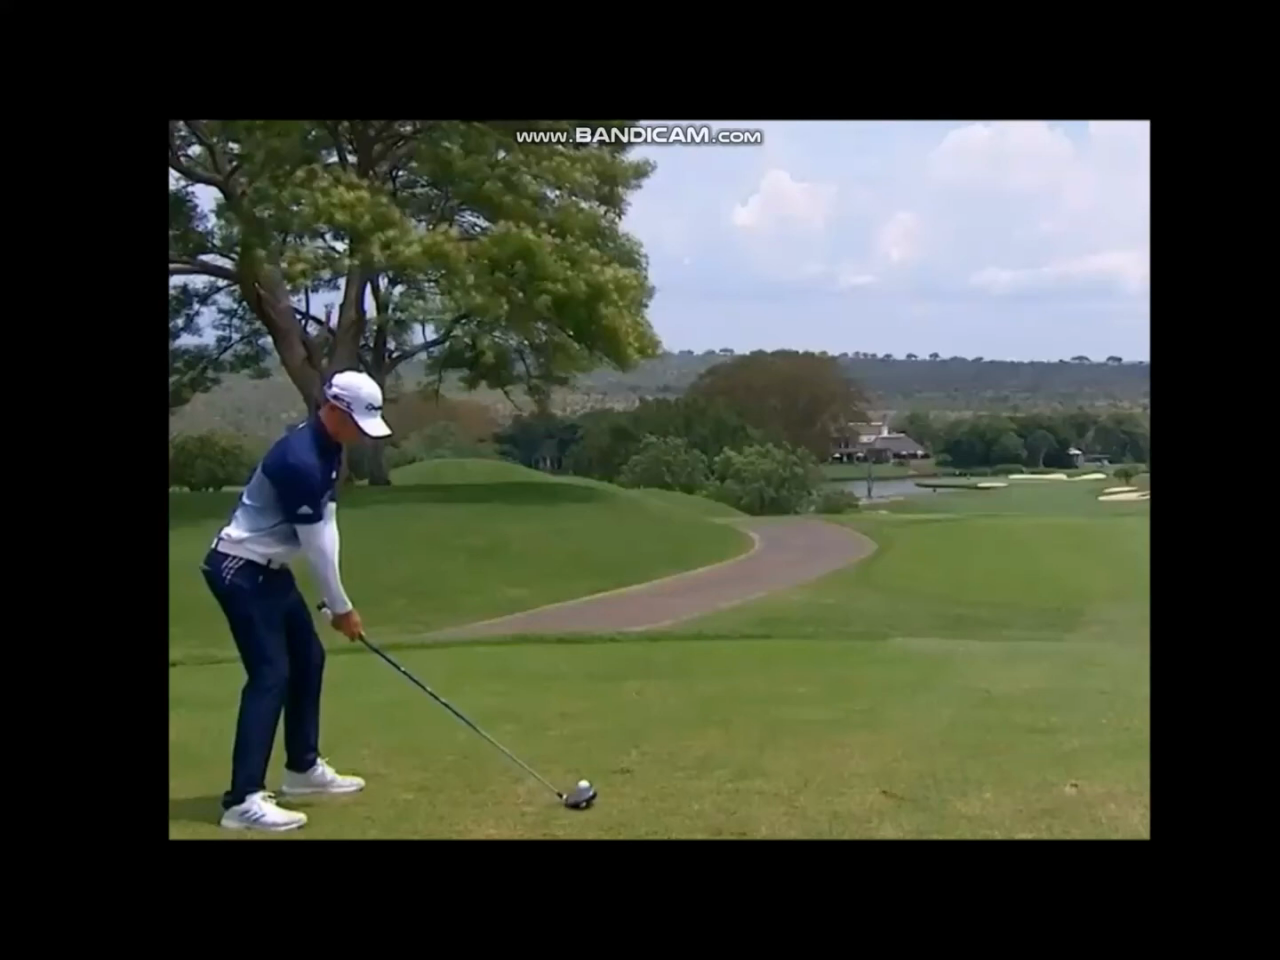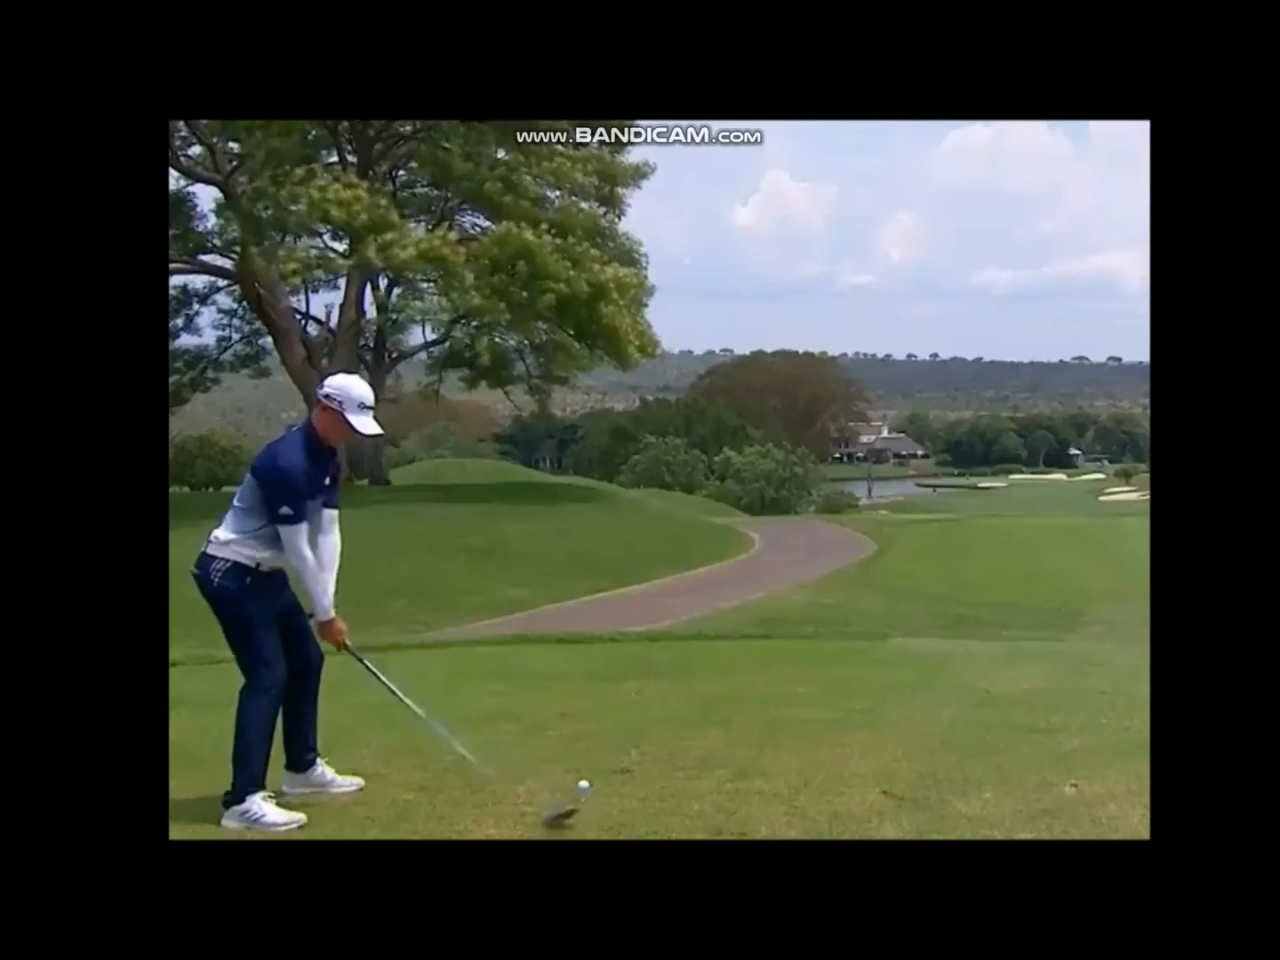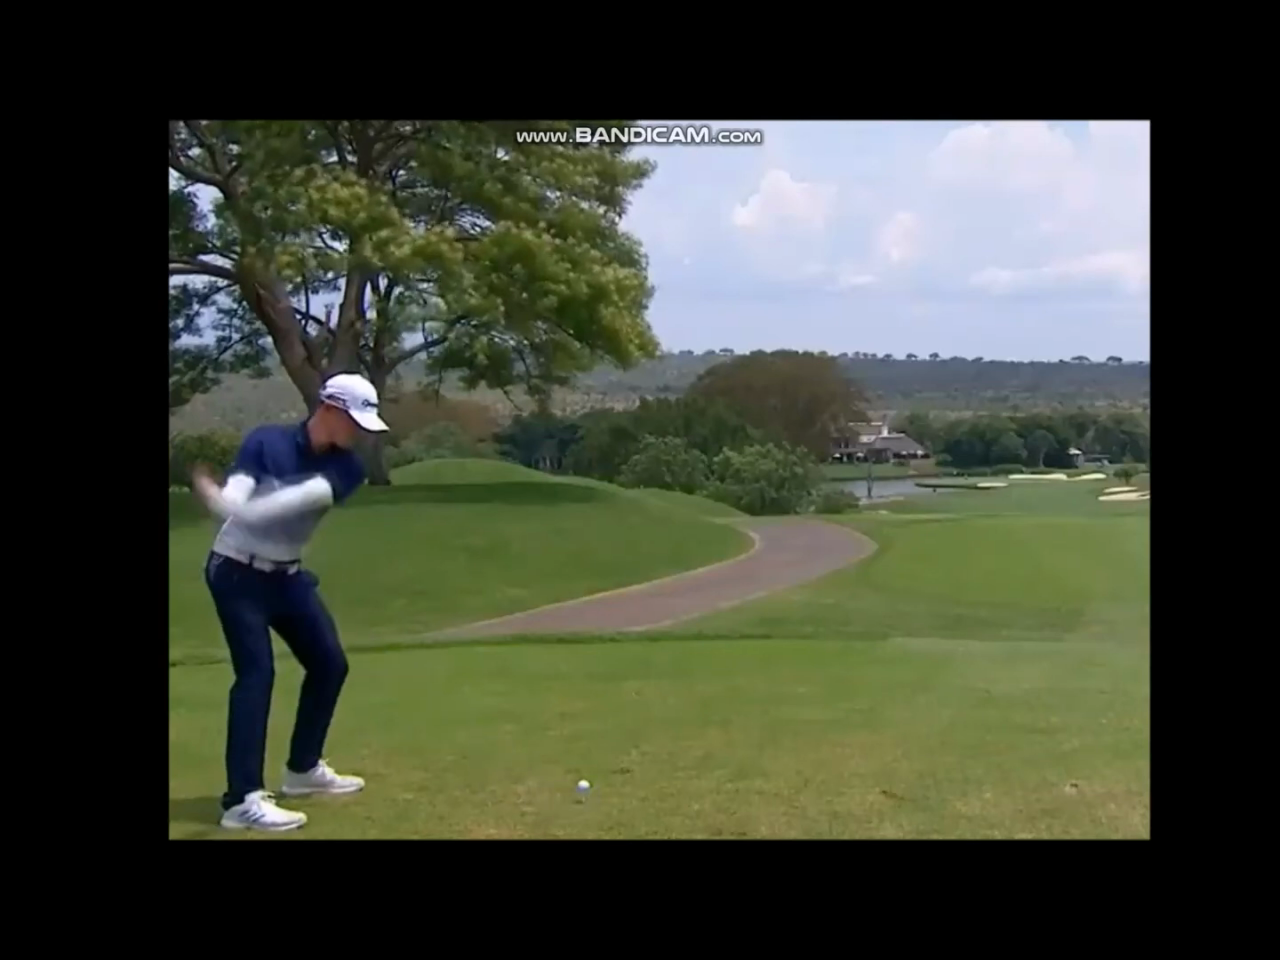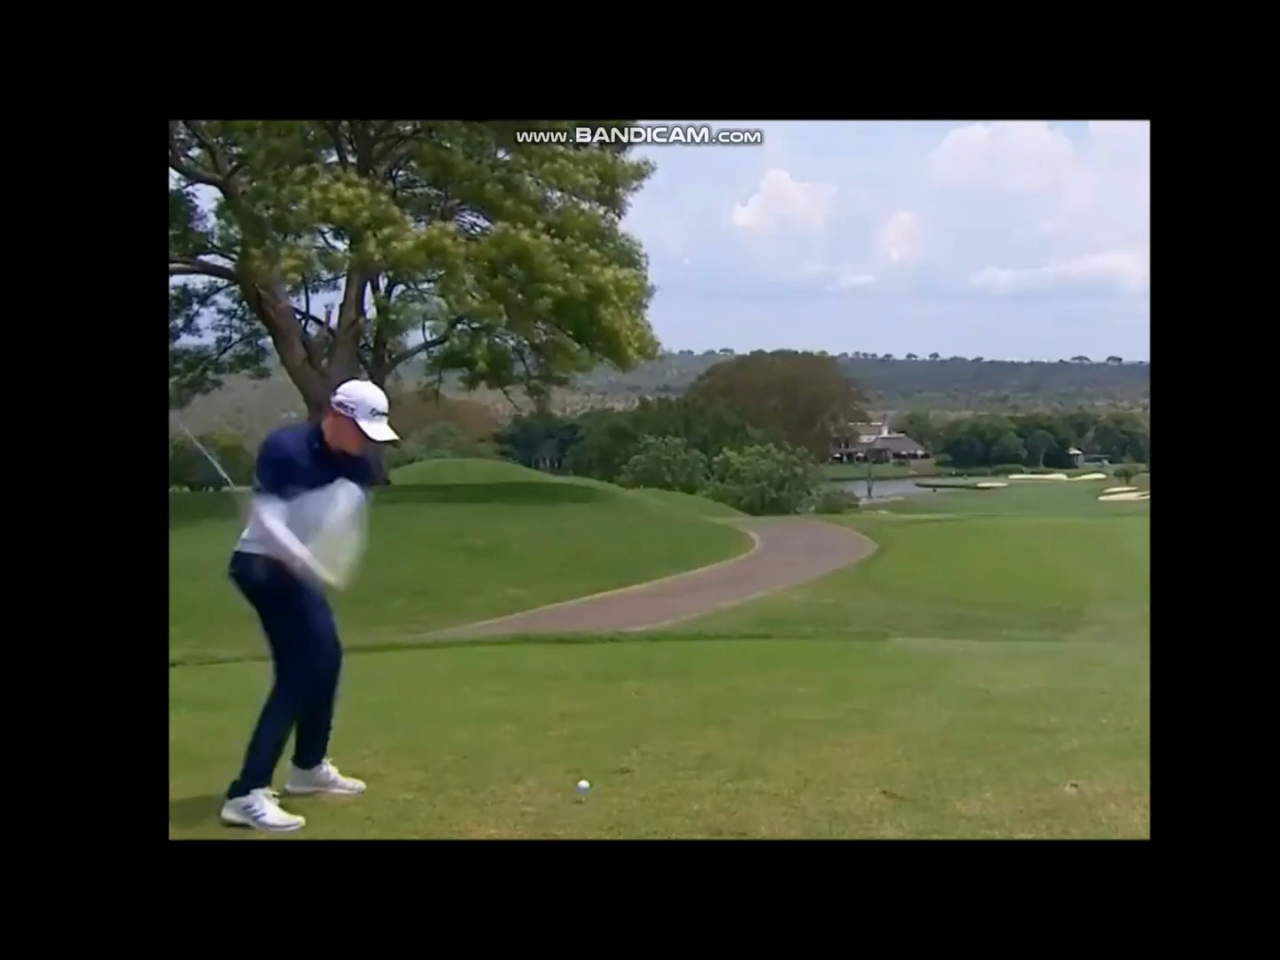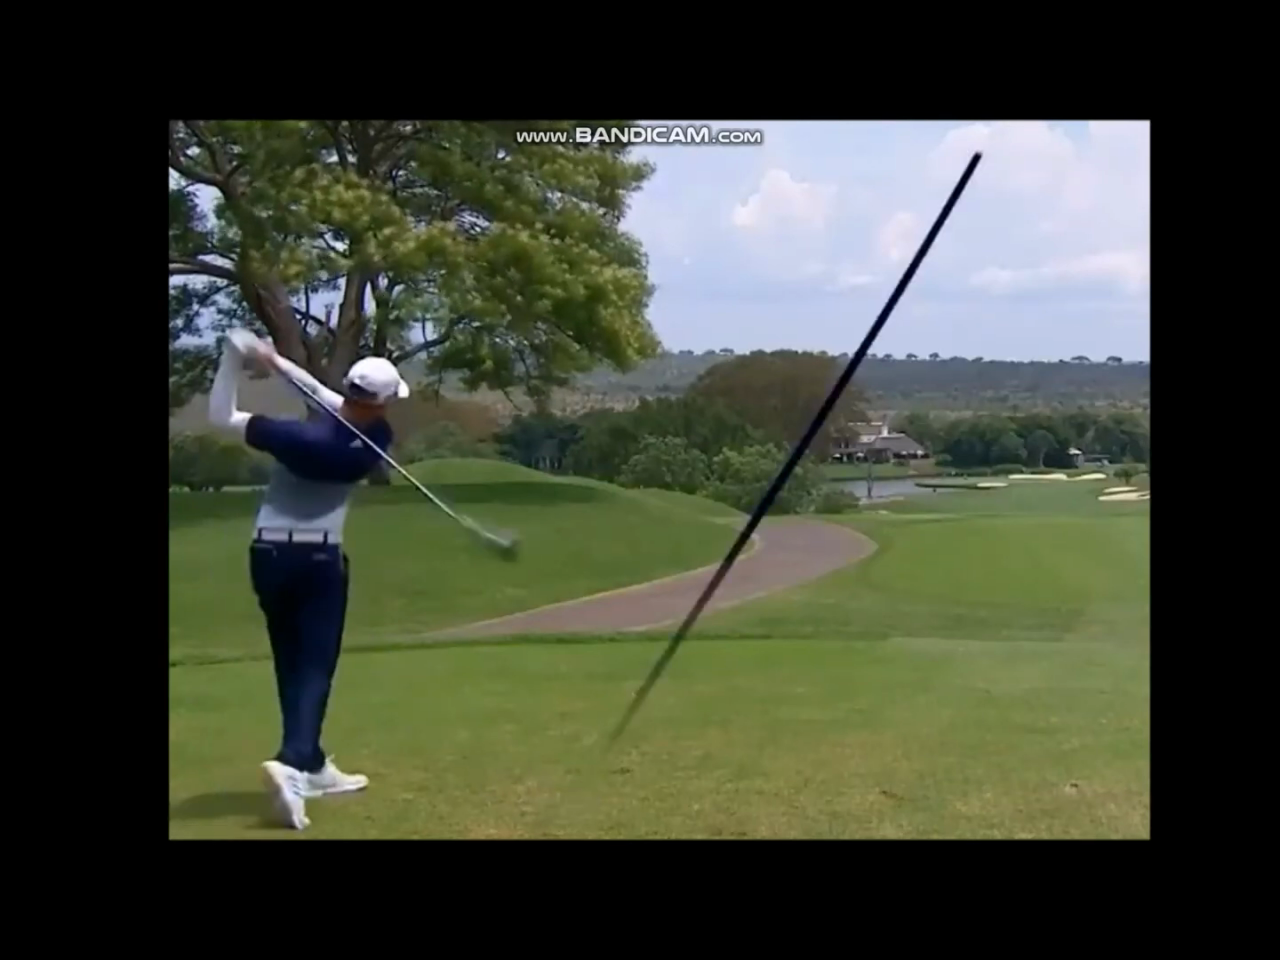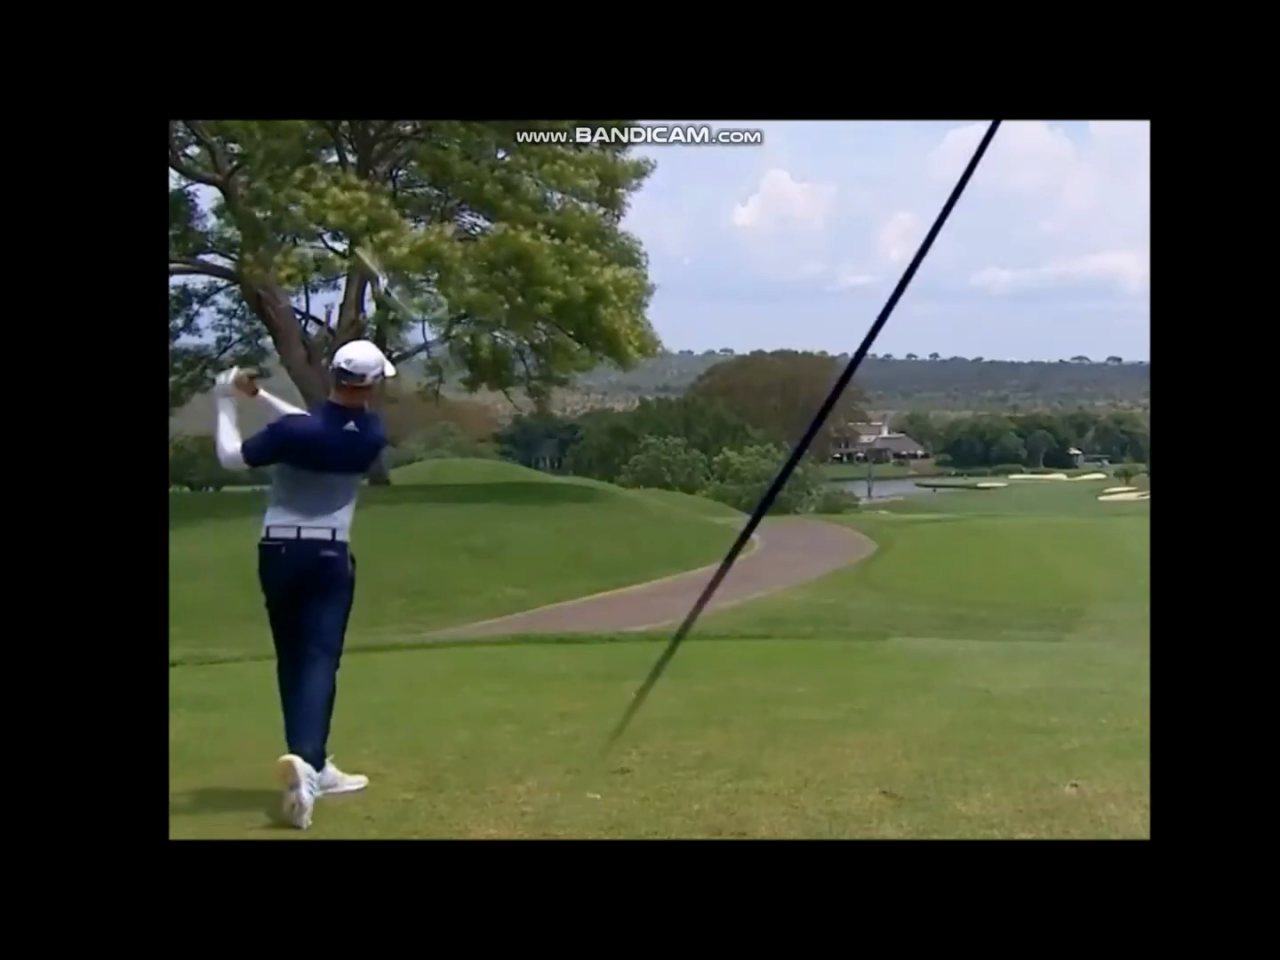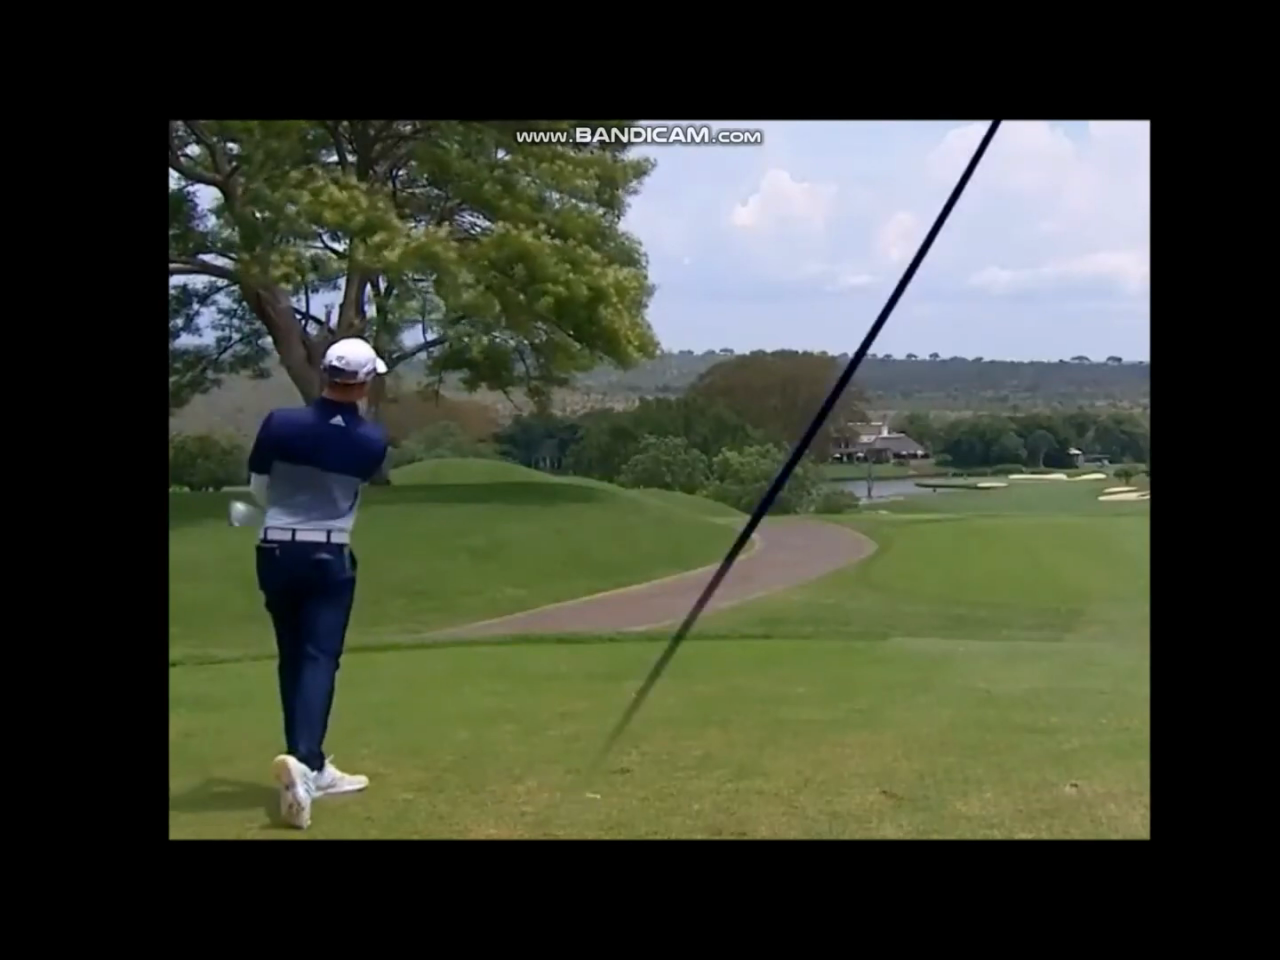
dt=0.4s
person 1, frame 1
left shoulder: (327, 451)
right shoulder: (299, 460)
left elbow: (328, 527)
right elbow: (315, 545)
left wrist: (334, 599)
right wrist: (341, 606)
left hip: (270, 570)
right hip: (240, 569)
left knee: (308, 660)
right knee: (270, 674)
left ankle: (303, 767)
right ankle: (243, 799)
person 1, frame 2
left shoulder: (329, 463)
right shoulder: (284, 461)
left elbow: (328, 536)
right elbow: (296, 548)
left wrist: (328, 603)
right wrist: (325, 615)
left hip: (267, 574)
right hip: (230, 573)
left knee: (304, 659)
right knee: (267, 676)
left ankle: (303, 768)
right ankle: (243, 800)
person 1, frame 3
left shoulder: (346, 468)
right shoulder: (266, 438)
left elbow: (304, 496)
right elbow: (234, 492)
left wrist: (238, 507)
right wrist: (221, 499)
left hip: (287, 574)
right hip: (236, 572)
left knee: (329, 664)
right knee: (256, 674)
left ankle: (304, 768)
right ankle: (242, 799)
person 1, frame 4
left shoulder: (356, 463)
right shoulder: (285, 449)
right elbow: (267, 519)
left wrist: (311, 565)
right wrist: (301, 559)
left hip: (294, 569)
right hip: (266, 568)
left knee: (323, 660)
right knee: (301, 668)
left ankle: (308, 766)
right ankle: (247, 795)
person 1, frame 5
left shoulder: (301, 438)
right shoulder: (374, 442)
left elbow: (220, 417)
right elbow: (349, 412)
left wrist: (235, 356)
right wrist: (288, 367)
left hip: (267, 557)
right hip: (320, 562)
left knee: (290, 663)
right knee: (315, 666)
left ankle: (310, 765)
right ankle: (293, 764)
person 1, frame 6
left shoulder: (291, 431)
right shoulder: (373, 436)
left elbow: (232, 460)
left wrist: (225, 400)
right wrist: (261, 396)
left hip: (278, 552)
right hip: (329, 557)
left knee: (291, 659)
right knee: (319, 659)
left ankle: (311, 765)
right ankle: (306, 760)
person 1, frame 7
left shoulder: (281, 424)
right shoulder: (372, 440)
left elbow: (259, 489)
left hip: (285, 554)
right hip: (327, 559)
left knee: (308, 654)
right knee: (318, 659)
left ankle: (308, 765)
right ankle: (300, 765)
